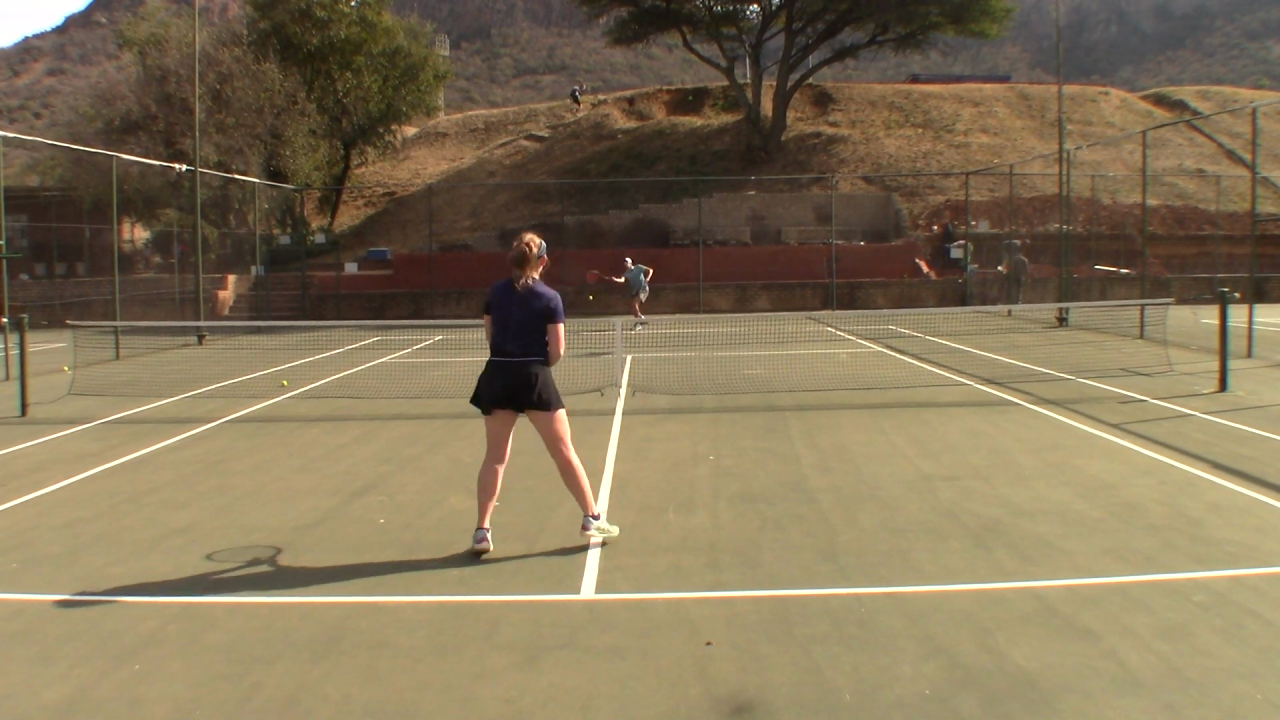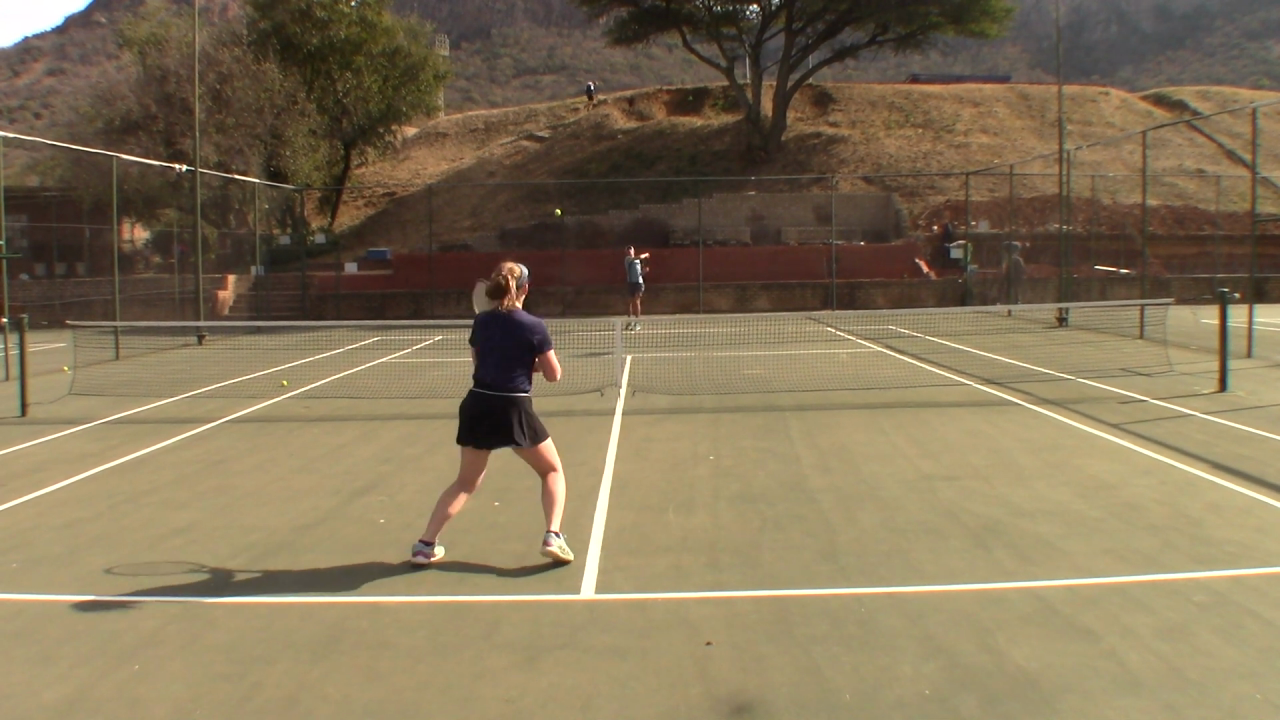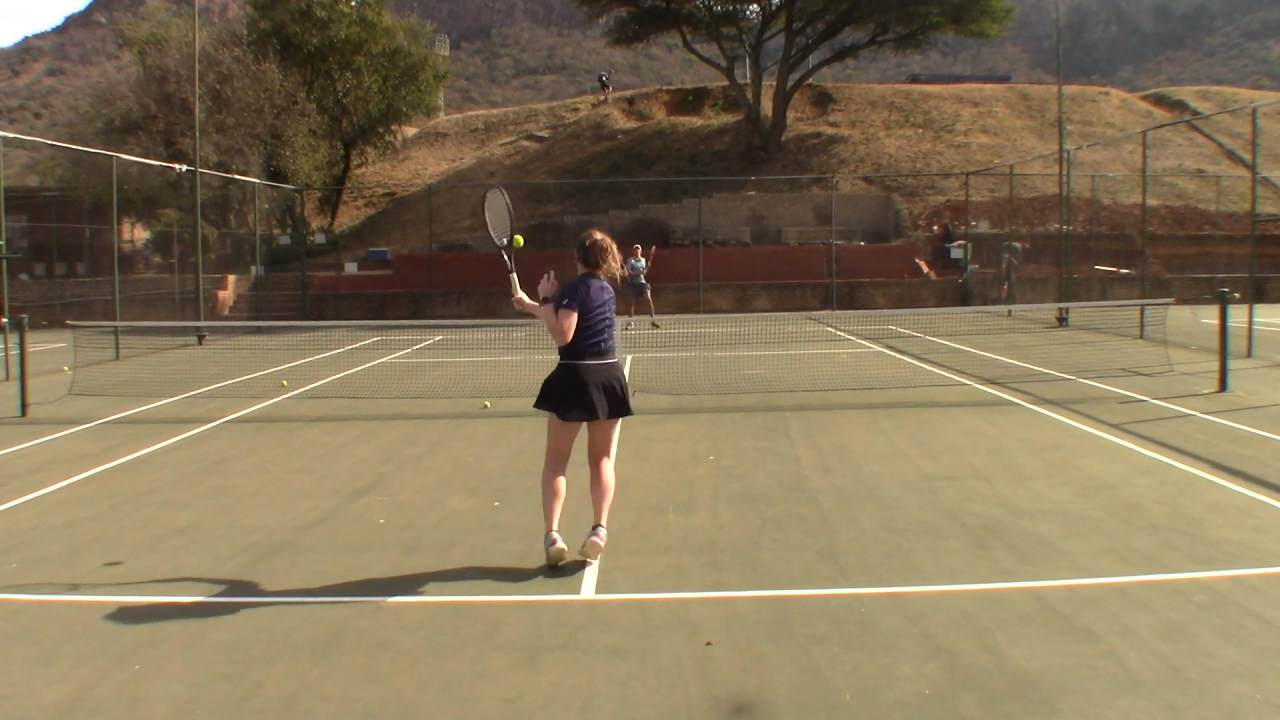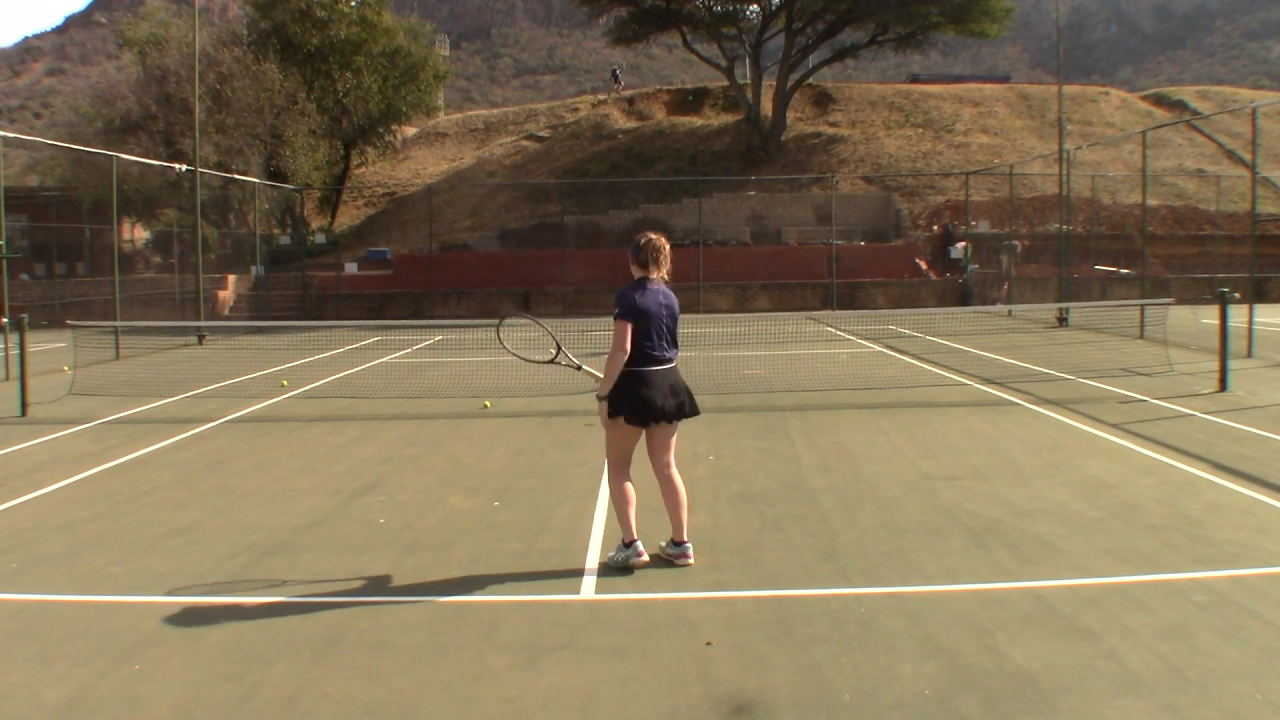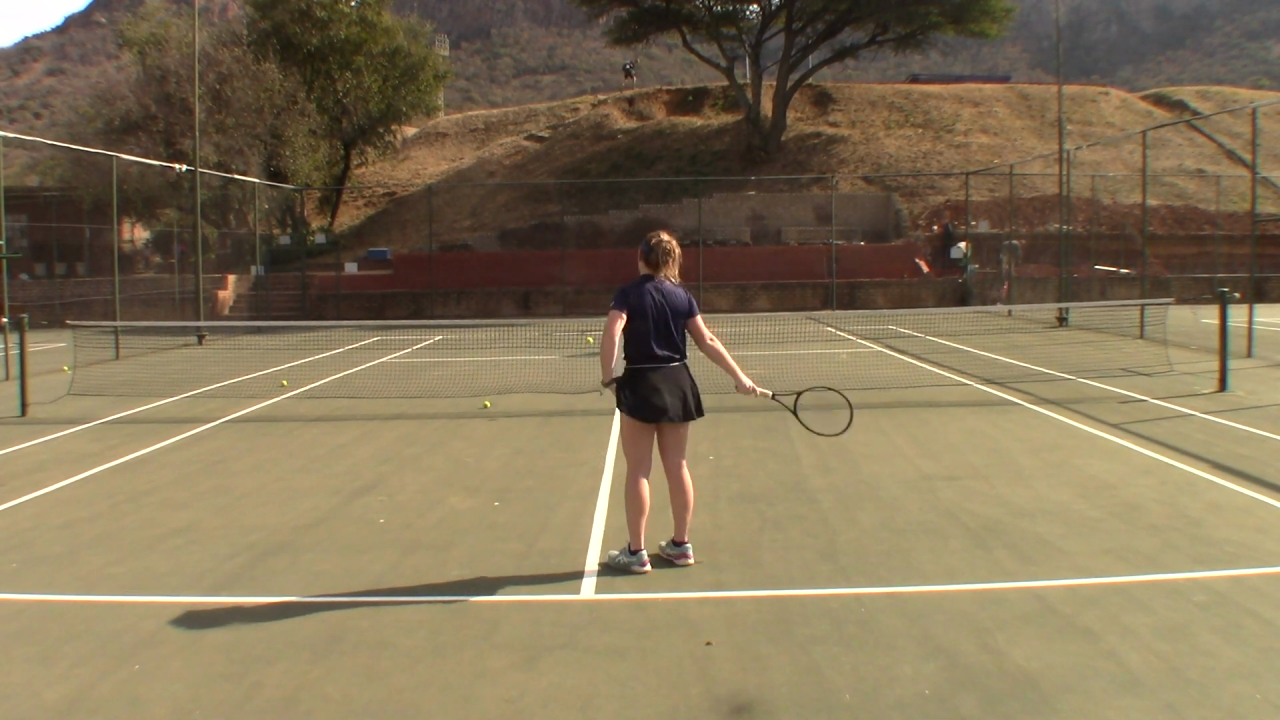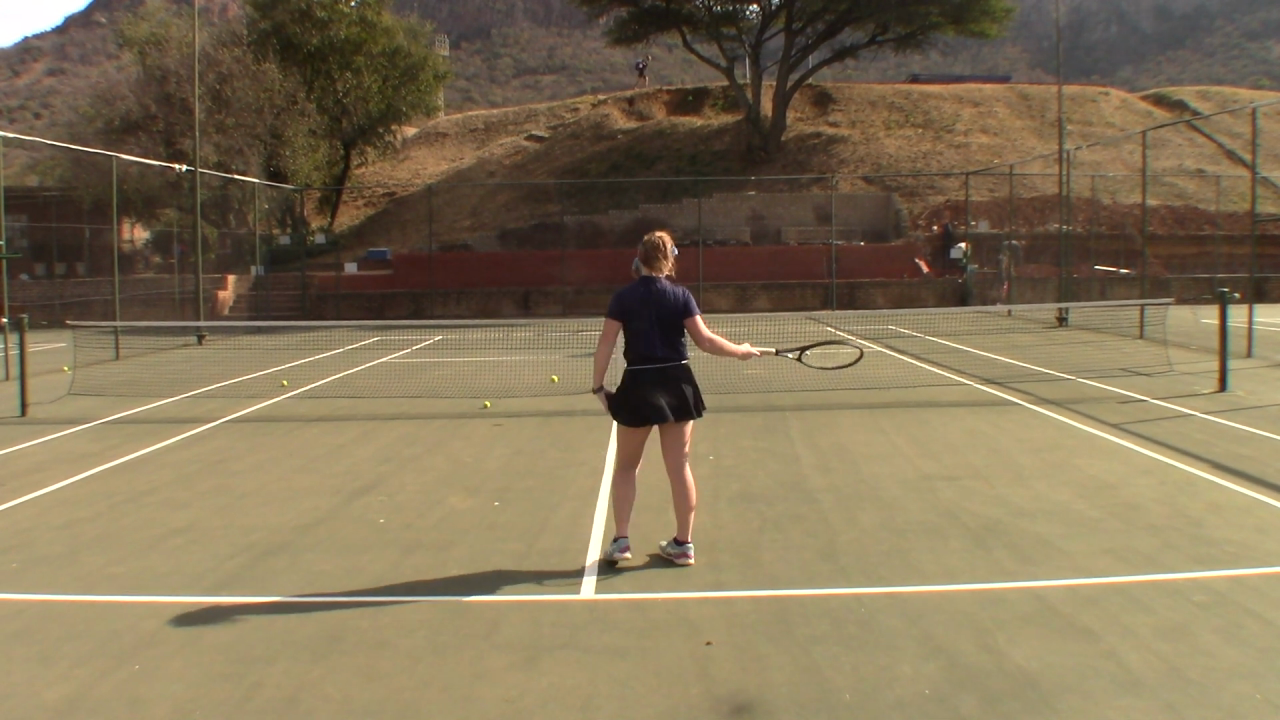
dt=0.4s
person 1, frame 1
left shoulder: (496, 292)
right shoulder: (549, 297)
left elbow: (490, 335)
right elbow: (557, 351)
left hip: (497, 374)
right hip: (534, 377)
left knee: (495, 457)
right knee: (563, 453)
left ankle: (482, 530)
right ankle: (592, 518)
person 1, frame 2
left shoulder: (481, 322)
right shoulder: (534, 326)
right elbow: (554, 374)
left hip: (479, 407)
right hip: (515, 410)
left knee: (466, 482)
right knee: (553, 472)
left ankle: (426, 544)
right ankle: (553, 536)
person 1, frame 3
left shoulder: (572, 289)
right shoulder: (605, 288)
left elbow: (562, 335)
left wrist: (543, 304)
right wrist: (540, 304)
left hip: (575, 379)
right hip: (608, 378)
left knee: (555, 463)
right knee: (601, 460)
left ankle: (552, 535)
right ankle: (599, 529)
person 1, frame 4
left shoulder: (628, 296)
right shoulder: (669, 296)
left elbow: (621, 350)
left wrist: (604, 394)
left hip: (637, 387)
right hip: (669, 382)
left knee: (617, 468)
right knee: (666, 468)
left ankle: (631, 545)
right ankle: (680, 544)
person 1, frame 5
left shoulder: (628, 294)
right shoulder: (681, 296)
left elbow: (611, 337)
right elbow: (707, 341)
left wrist: (608, 378)
right wrist: (739, 377)
left hip: (641, 384)
right hip: (677, 382)
left knee: (637, 471)
right knee: (677, 467)
left ankle: (636, 552)
right ankle: (681, 544)
person 1, frame 6
left shoulder: (624, 297)
right shoulder: (680, 295)
left elbow: (605, 345)
right elbow: (704, 340)
left wrist: (598, 387)
right wrist: (741, 351)
left hip: (639, 385)
right hip: (677, 383)
left knee: (626, 466)
right knee: (679, 467)
left ankle: (621, 540)
right ankle: (683, 544)
